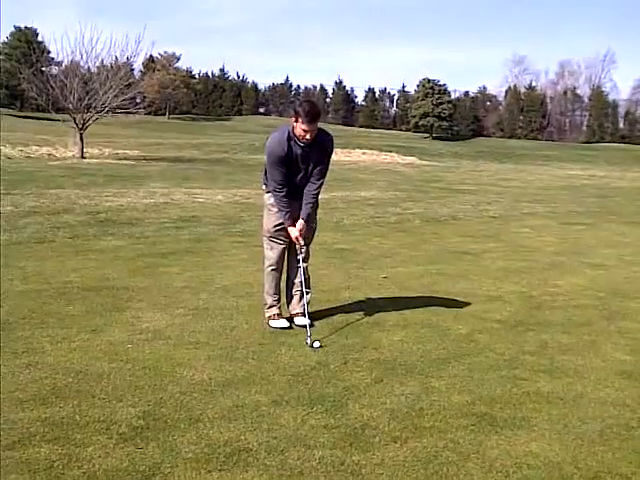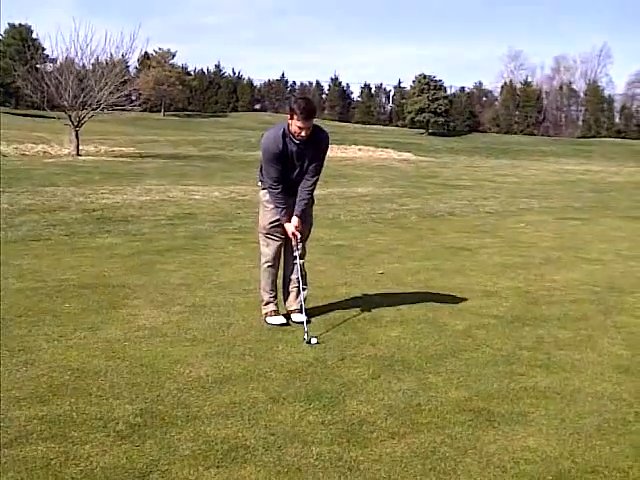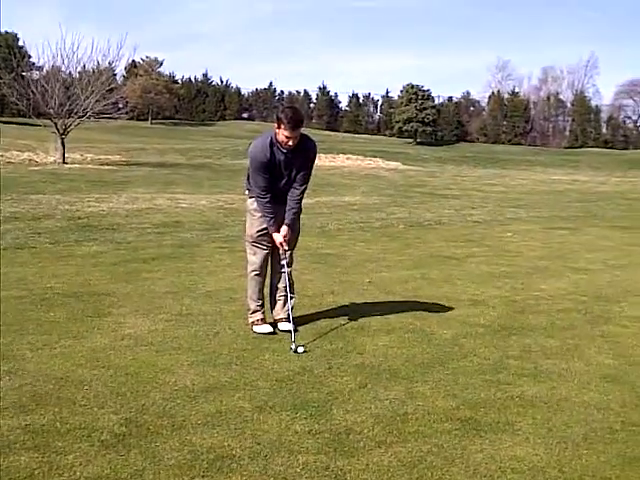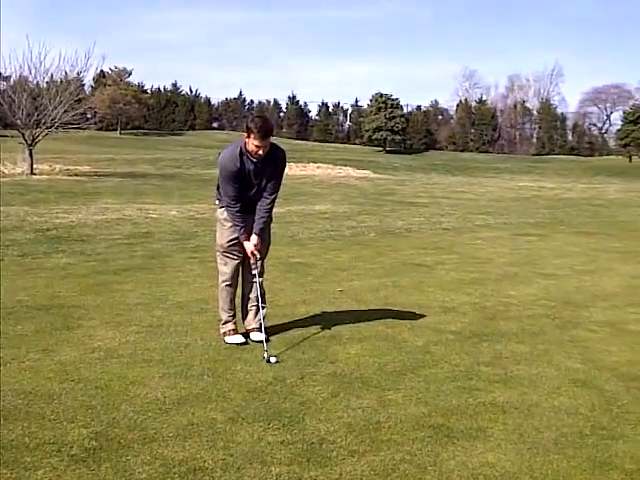
dt=0.3s
person 1, frame 1
left shoulder: (325, 141)
right shoulder: (277, 143)
left elbow: (315, 182)
right elbow: (279, 187)
left wrist: (303, 218)
right wrist: (289, 223)
left hip: (306, 198)
right hip: (277, 197)
left knee: (302, 255)
right knee: (275, 255)
left ankle: (298, 308)
right ankle: (272, 310)
person 1, frame 2
left shoulder: (320, 138)
right shoulder: (272, 140)
left elbow: (310, 179)
right elbow: (274, 184)
left wrist: (297, 214)
right wrist: (285, 220)
left hip: (302, 195)
right hip: (273, 194)
left knee: (298, 252)
right knee: (271, 252)
left ankle: (294, 304)
right ankle: (269, 307)
person 1, frame 3
left shoulder: (308, 147)
right shoulder: (259, 149)
left elbow: (298, 188)
right elbow: (262, 193)
left wrist: (287, 224)
right wrist: (272, 229)
left hip: (289, 203)
right hip: (260, 202)
left knee: (285, 260)
right knee: (258, 260)
left ankle: (281, 313)
right ankle: (256, 315)
person 1, frame 4
left shoulder: (277, 156)
right shoulder: (229, 158)
left elbow: (268, 197)
right elbow: (232, 202)
left wrist: (256, 232)
right wrist: (244, 237)
left hip: (260, 213)
right hip: (231, 213)
left knee: (256, 270)
right knee: (229, 270)
left ankle: (253, 323)
right ankle: (228, 325)
